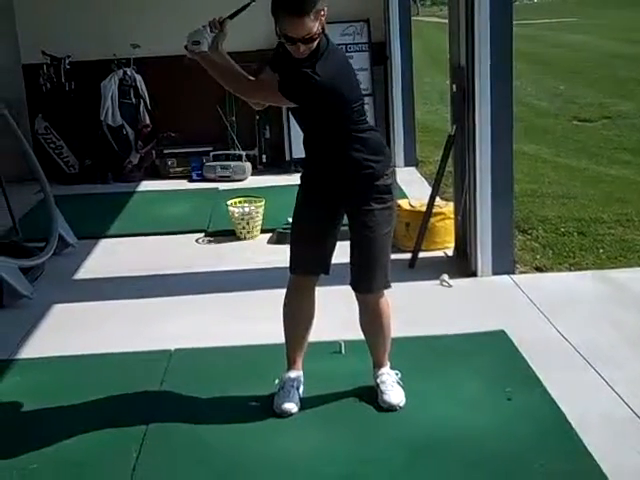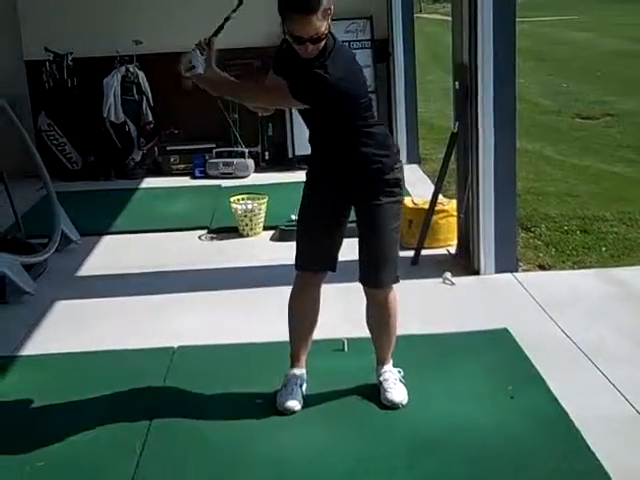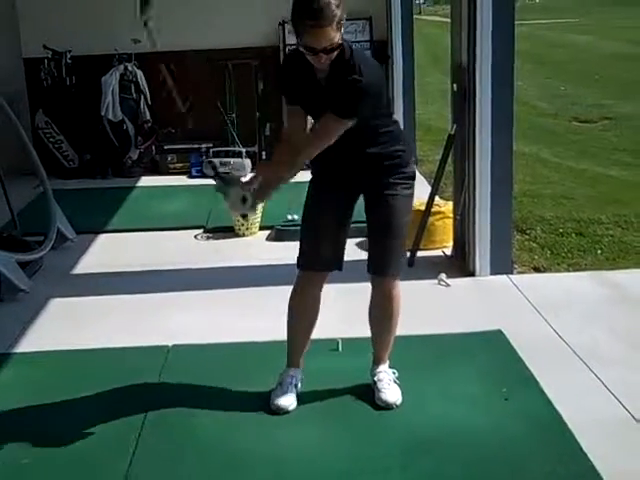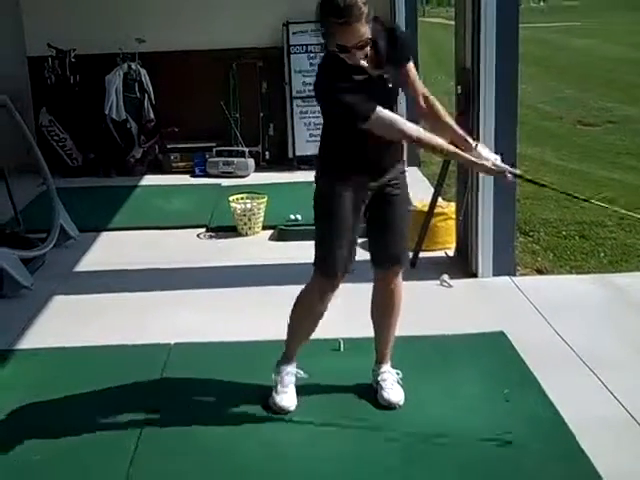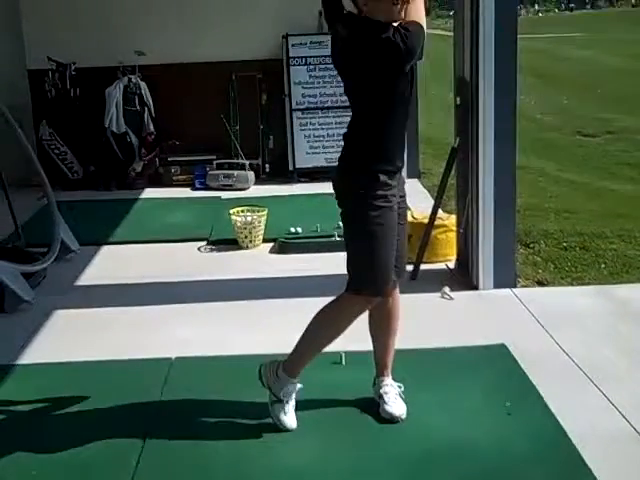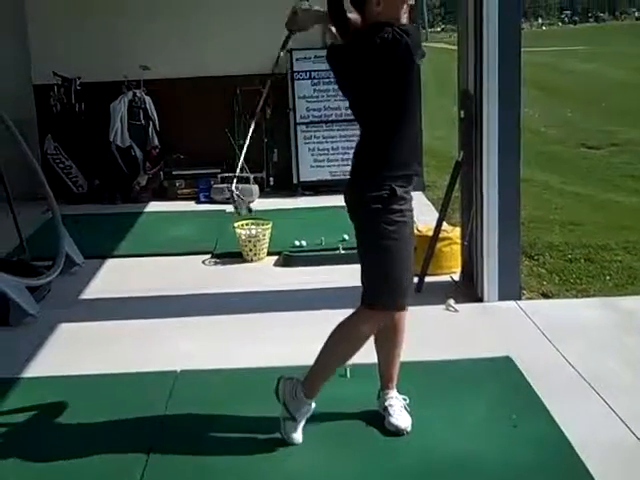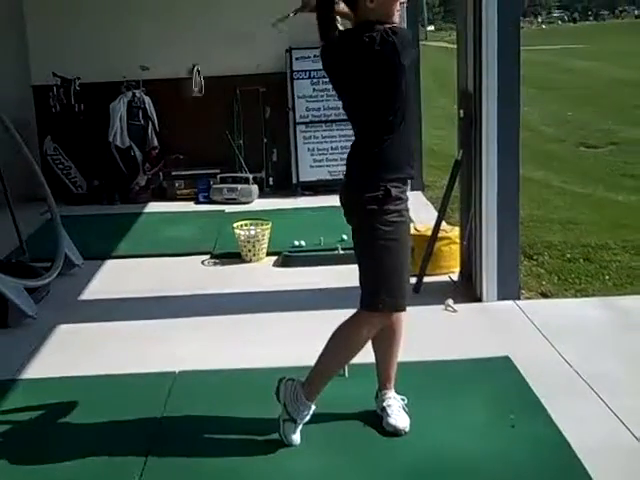
dt=0.3s
person 1, frame 1
left shoulder: (321, 76)
right shoulder: (291, 50)
left elbow: (251, 91)
right elbow: (259, 98)
left wrist: (203, 56)
right wrist: (217, 53)
left hip: (368, 179)
right hip: (320, 174)
left knee: (370, 289)
right knee: (302, 278)
left ankle: (383, 370)
right ankle: (293, 372)
person 1, frame 2
left shoulder: (330, 75)
right shoulder: (293, 50)
left elbow: (257, 96)
right elbow: (264, 104)
left wrist: (205, 77)
right wrist: (211, 70)
left hip: (375, 174)
right hip: (326, 171)
left knee: (378, 285)
right knee: (308, 276)
left ankle: (386, 368)
right ankle: (297, 370)
person 1, frame 3
left shoulder: (360, 76)
right shoulder: (292, 69)
left elbow: (313, 145)
right elbow: (294, 137)
left wrist: (261, 187)
right wrist: (260, 178)
left hip: (388, 169)
right hip: (328, 171)
left knee: (385, 277)
right knee: (310, 274)
left ankle: (381, 367)
right ankle: (292, 370)
person 1, frame 4
left shoulder: (390, 38)
right shoulder: (334, 85)
left elbow: (422, 98)
right elbow: (402, 132)
left wrist: (468, 142)
right wrist: (466, 158)
left hip: (389, 169)
right hip: (341, 176)
left knee: (390, 272)
right knee: (328, 278)
left ankle: (383, 367)
right ankle: (286, 367)
person 1, frame 5
right shoulder: (396, 46)
left hip: (383, 176)
right hip: (367, 181)
left knee: (389, 284)
right knee: (364, 292)
left ankle: (384, 379)
right ankle: (284, 373)
person 1, frame 6
left shoulder: (343, 54)
right shoulder: (401, 43)
left hip: (382, 187)
right hip: (383, 192)
left knee: (396, 300)
right knee: (379, 306)
left ankle: (389, 393)
right ankle: (302, 392)
person 1, frame 7
left shoulder: (336, 49)
right shoulder: (389, 44)
left hip: (376, 187)
right hip: (379, 192)
left knee: (392, 301)
right knee: (380, 307)
left ankle: (387, 393)
right ankle: (302, 394)
